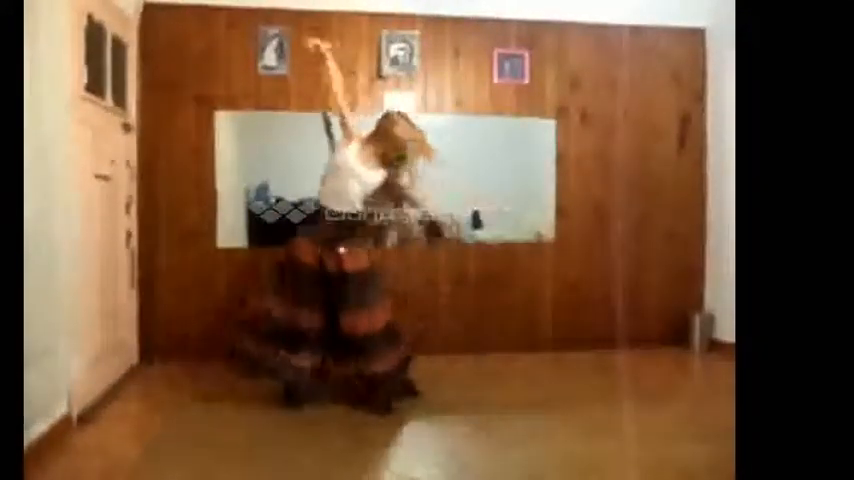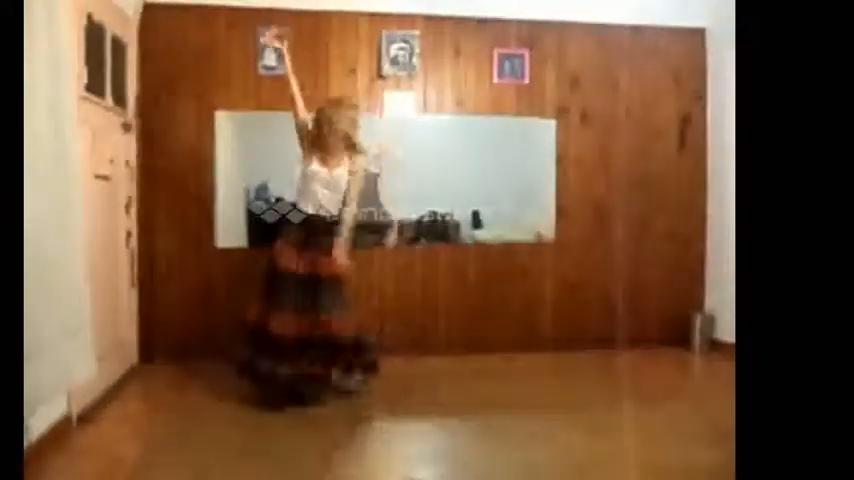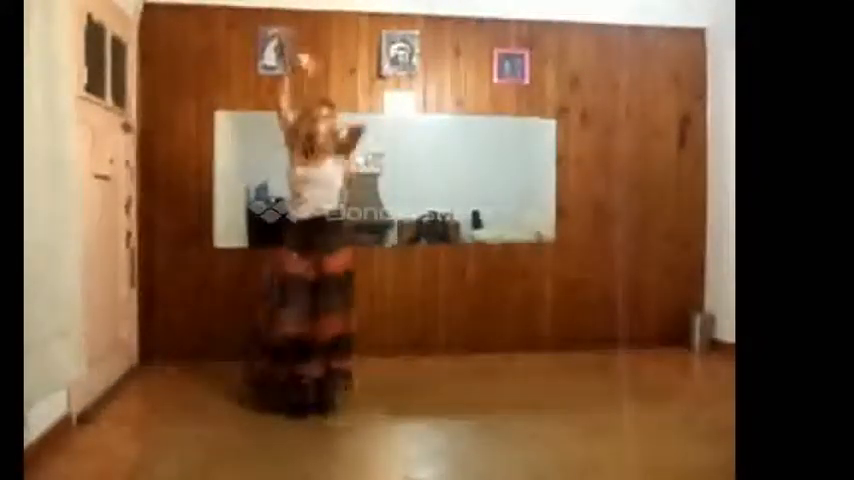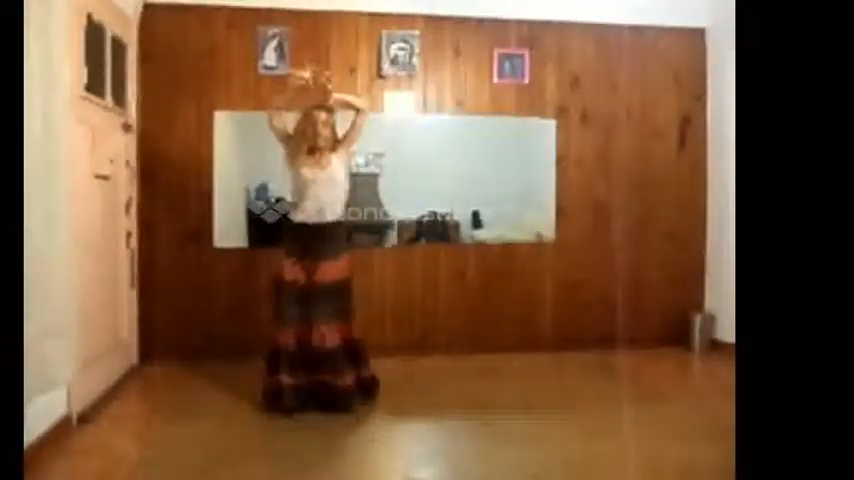
dt=0.5s
person 1, frame 1
left shoulder: (388, 169)
right shoulder: (352, 141)
left elbow: (405, 194)
right elbow: (339, 93)
right wrist: (327, 56)
left hip: (350, 233)
right hip: (318, 225)
left knee: (364, 305)
right knee: (306, 301)
left ankle: (377, 381)
right ankle: (302, 380)
person 1, frame 2
left shoulder: (355, 160)
right shoulder: (310, 146)
left elbow: (352, 204)
right elbow: (297, 101)
left wrist: (343, 241)
right wrist: (285, 57)
left hip: (328, 234)
right hip: (298, 230)
left knee: (327, 310)
right knee: (287, 308)
left ankle: (317, 379)
right ankle: (283, 381)
person 1, frame 3
left shoulder: (340, 152)
right shoulder: (295, 150)
left elbow: (358, 128)
right elbow: (283, 108)
left wrist: (337, 134)
right wrist: (290, 70)
left hip: (331, 237)
right hip: (297, 237)
left knee: (329, 314)
right knee: (290, 315)
left ankle: (322, 388)
right ankle: (285, 387)
person 1, frame 4
left shoulder: (342, 152)
right shoulder: (295, 154)
left elbow: (363, 109)
right elbow: (273, 118)
left wrist: (332, 98)
right wrist: (296, 91)
left hip: (331, 240)
right hip: (298, 238)
left knee: (330, 318)
right knee: (293, 316)
left ankle: (338, 389)
right ankle: (291, 390)
